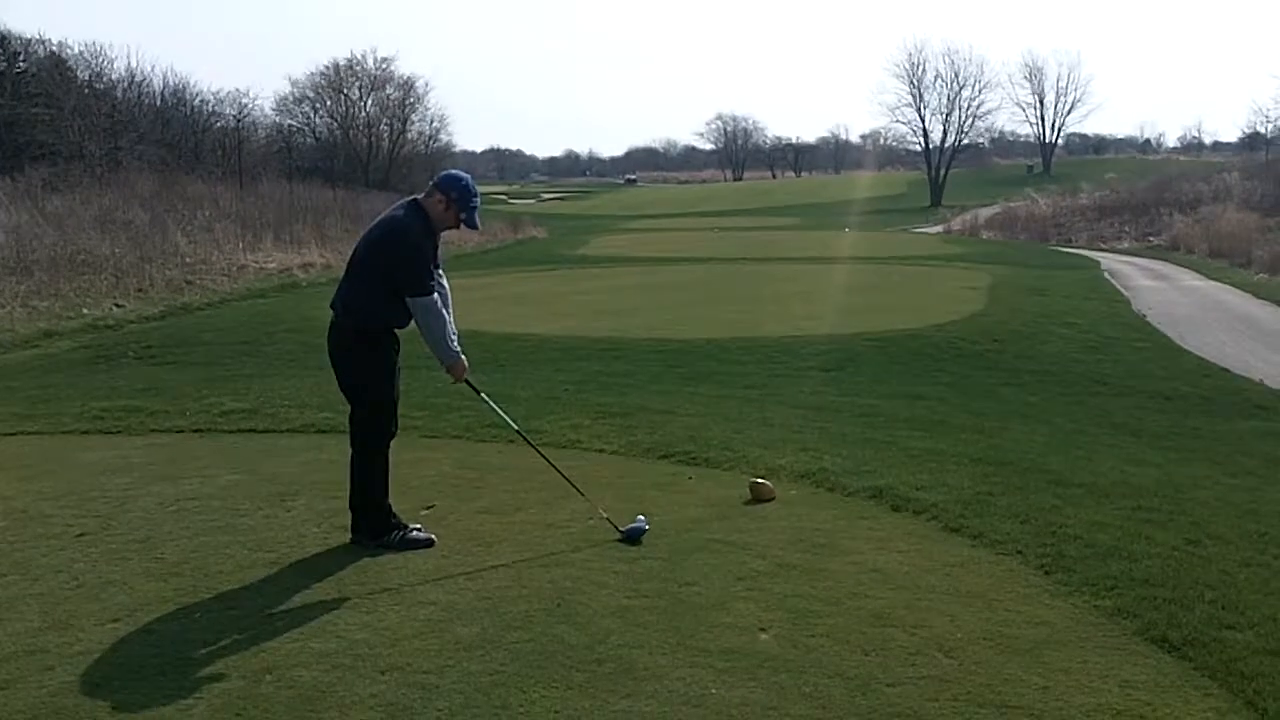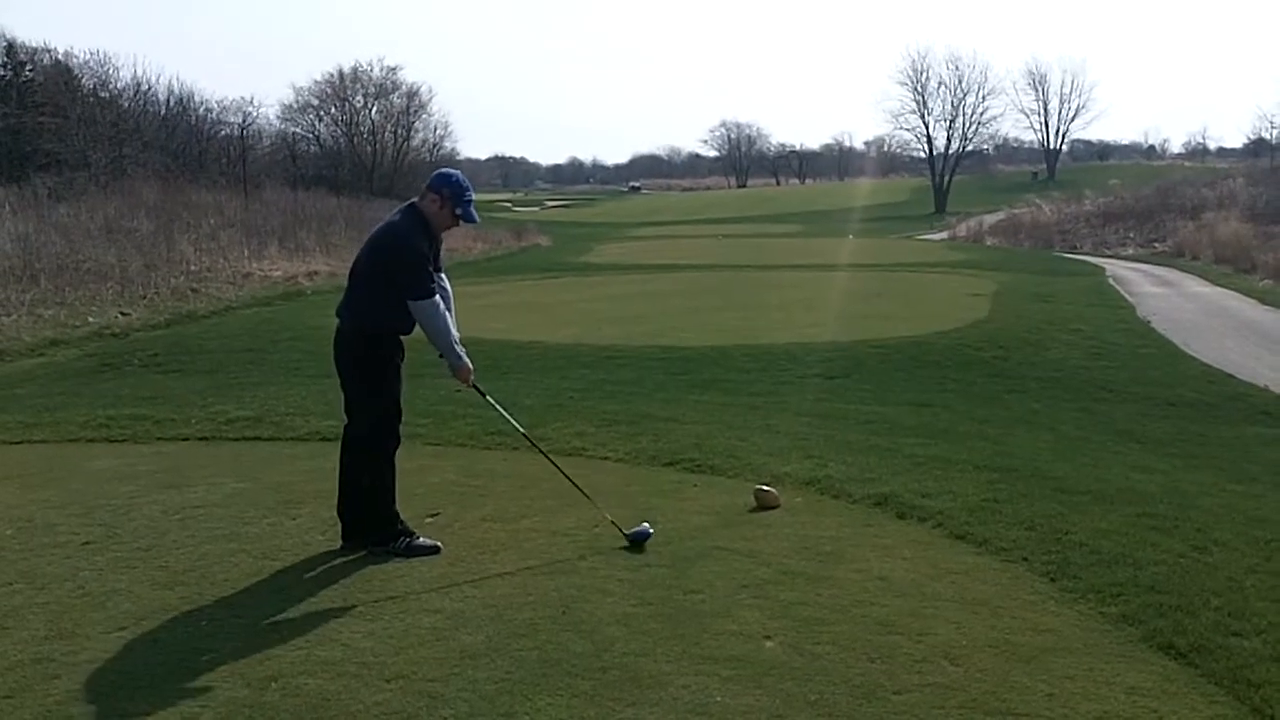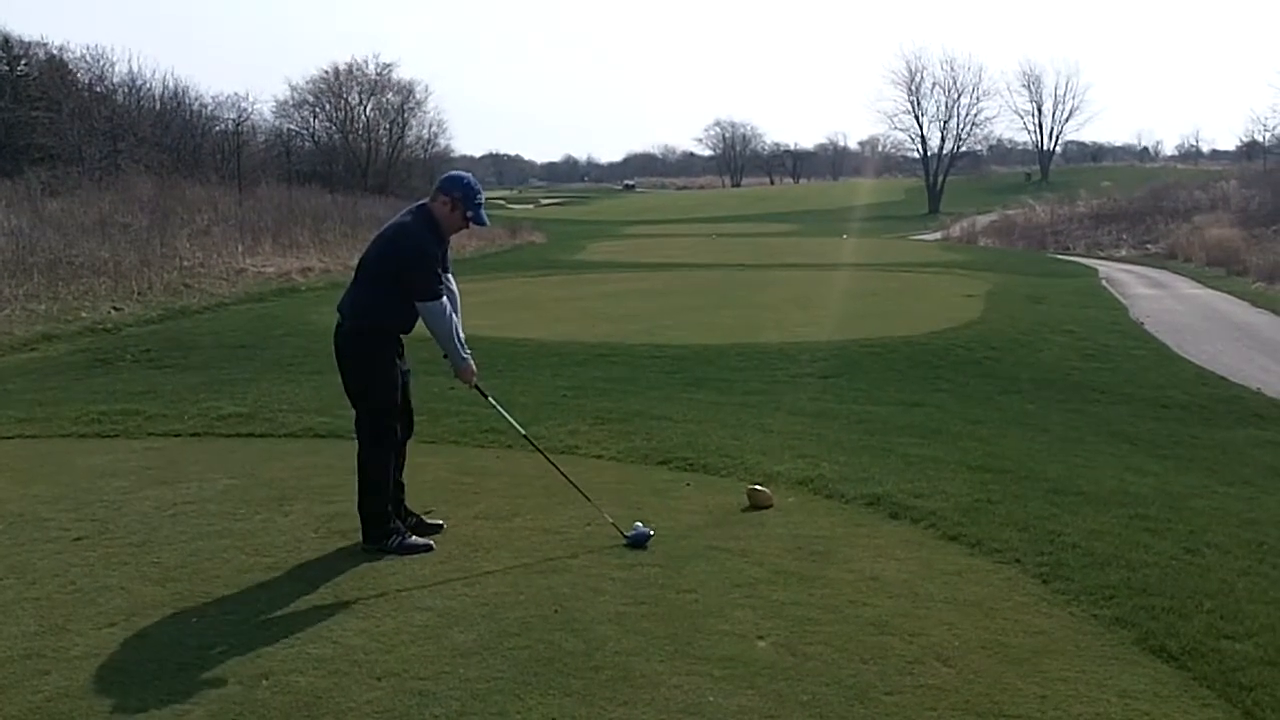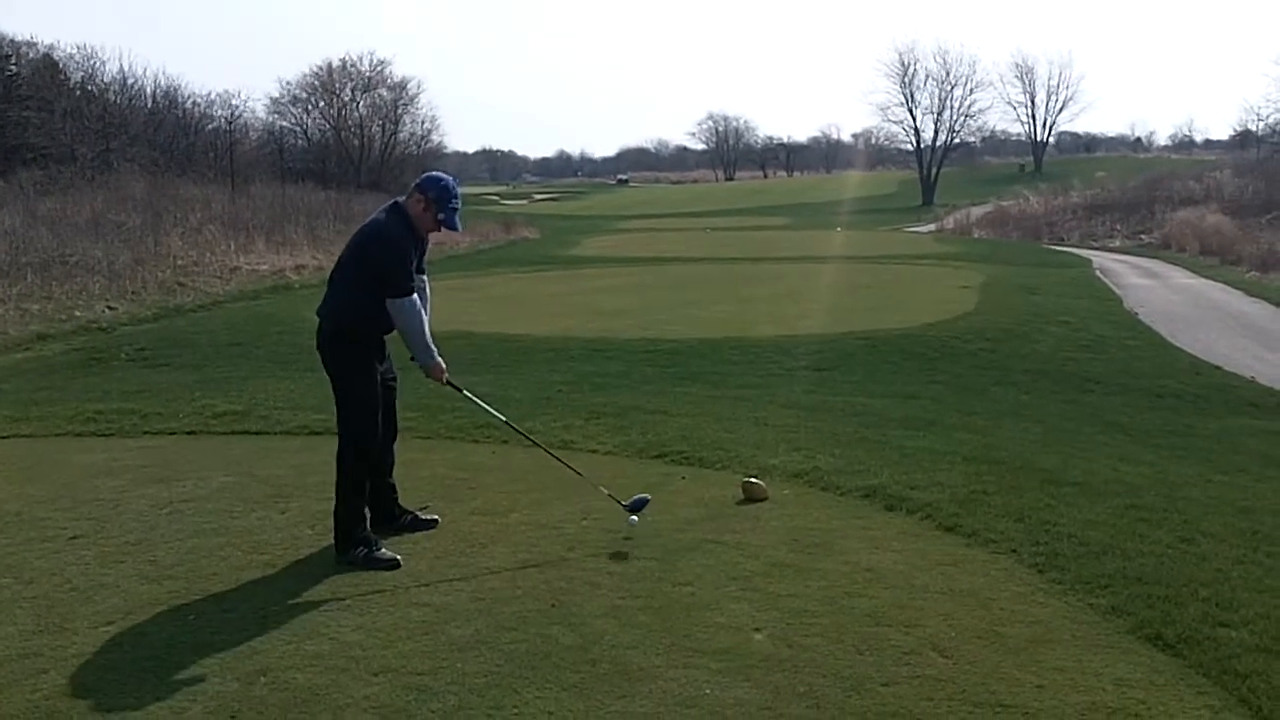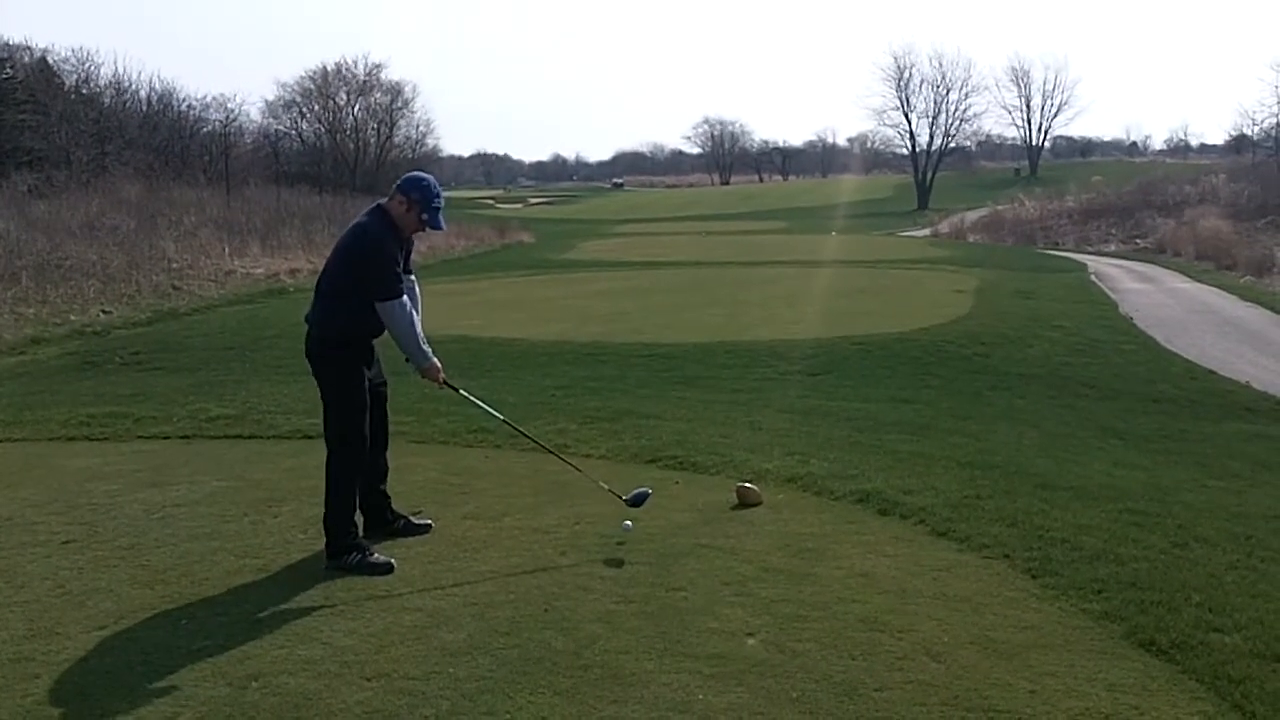
dt=1s
person 1, frame 1
left shoulder: (418, 224)
right shoulder: (405, 233)
left elbow: (437, 286)
right elbow: (426, 305)
left wrist: (453, 347)
right wrist: (450, 356)
left hip: (371, 334)
right hip: (359, 337)
left knee: (377, 426)
right knee: (374, 428)
left ankle: (371, 519)
right ankle: (376, 526)
person 1, frame 2
left shoulder: (423, 230)
right shoulder: (404, 237)
left elbow: (440, 289)
right elbow: (427, 308)
left wrist: (454, 348)
right wrist: (456, 359)
left hip: (372, 340)
right hip: (366, 343)
left knee: (364, 432)
right knee: (380, 434)
left ankle: (357, 527)
right ankle: (384, 531)
person 1, frame 3
left shoulder: (430, 229)
right shoulder: (413, 238)
left elbow: (446, 290)
right elbow: (434, 308)
left wrist: (460, 350)
right wrist: (460, 359)
left hip: (381, 336)
right hip: (363, 339)
left knee: (398, 424)
right knee: (380, 430)
left ankle: (394, 512)
right ankle: (379, 529)
person 1, frame 4
left shoulder: (410, 231)
right shoulder: (388, 235)
left elbow: (418, 289)
right elbow: (404, 307)
left wrist: (426, 352)
right wrist: (429, 358)
left hip: (368, 337)
right hip: (345, 340)
left knee: (383, 428)
right knee: (360, 434)
left ankle: (385, 512)
right ankle: (352, 538)
person 1, frame 5
left shoulder: (395, 233)
right shoulder: (372, 239)
left elbow: (407, 290)
right elbow: (395, 309)
left wrist: (421, 351)
right wrist: (423, 359)
left hip: (357, 342)
right hip: (334, 346)
left knee: (374, 433)
right knee: (349, 441)
left ankle: (379, 516)
right ankle: (343, 545)
